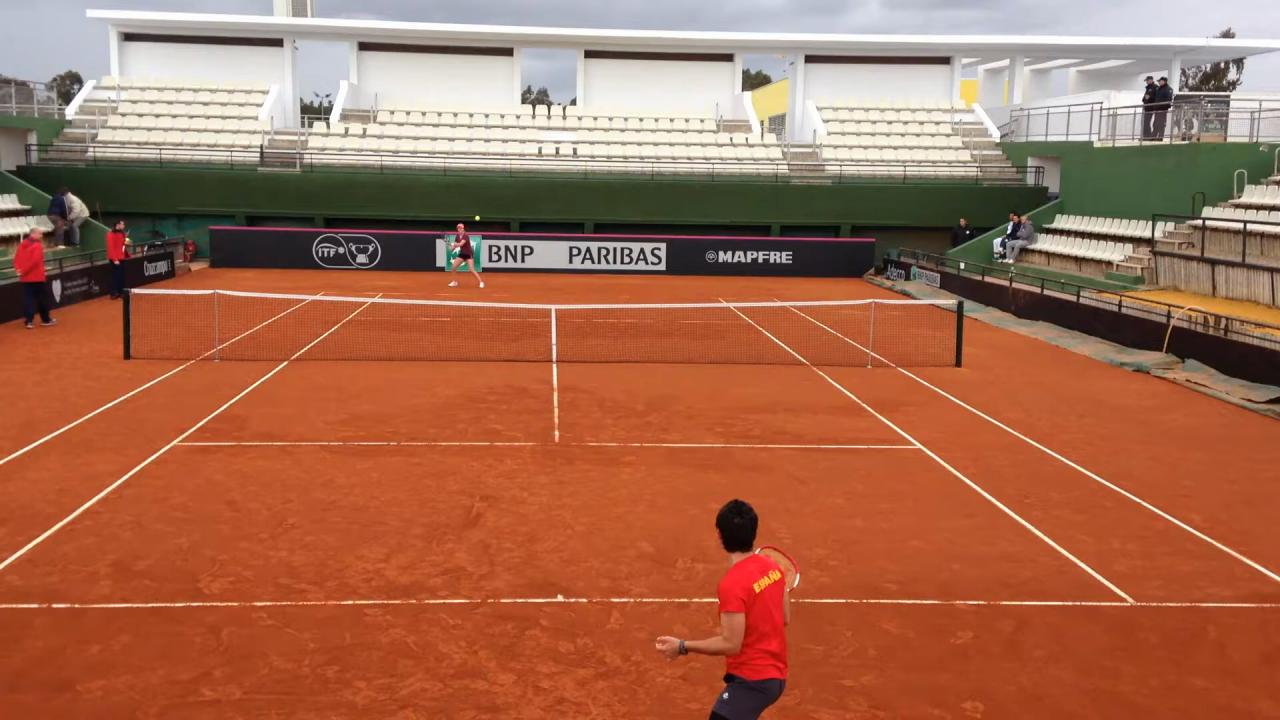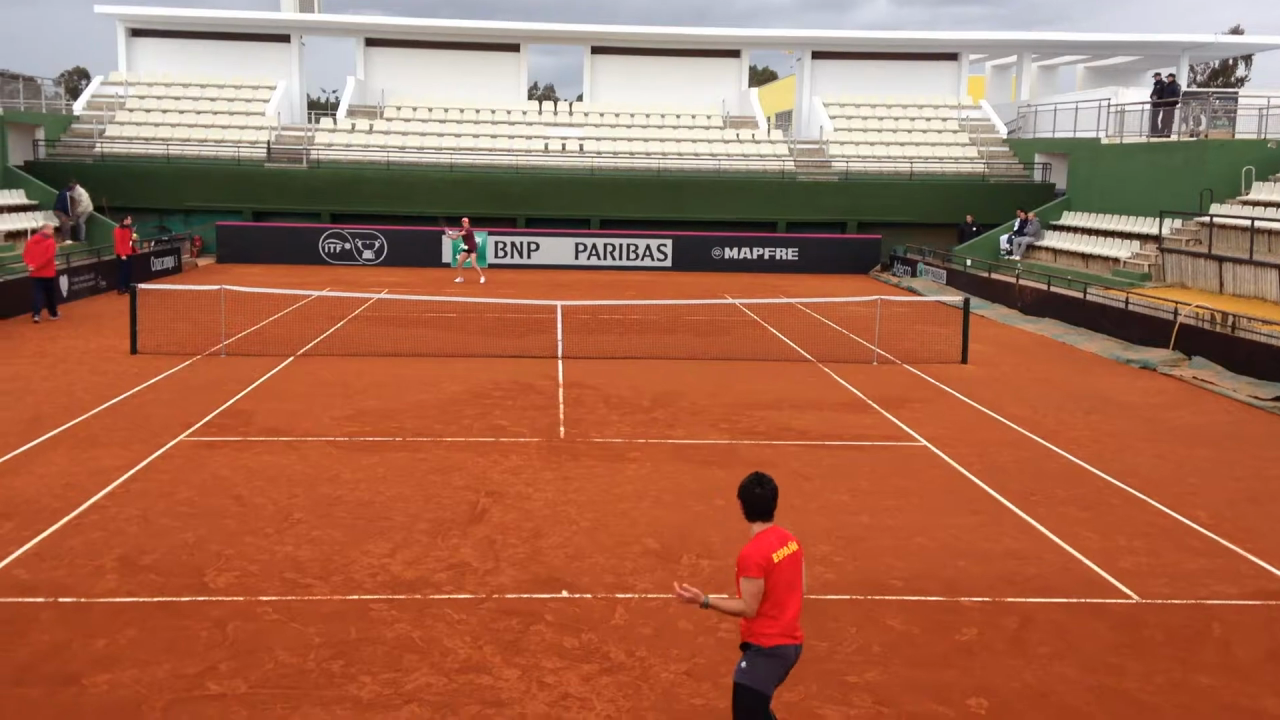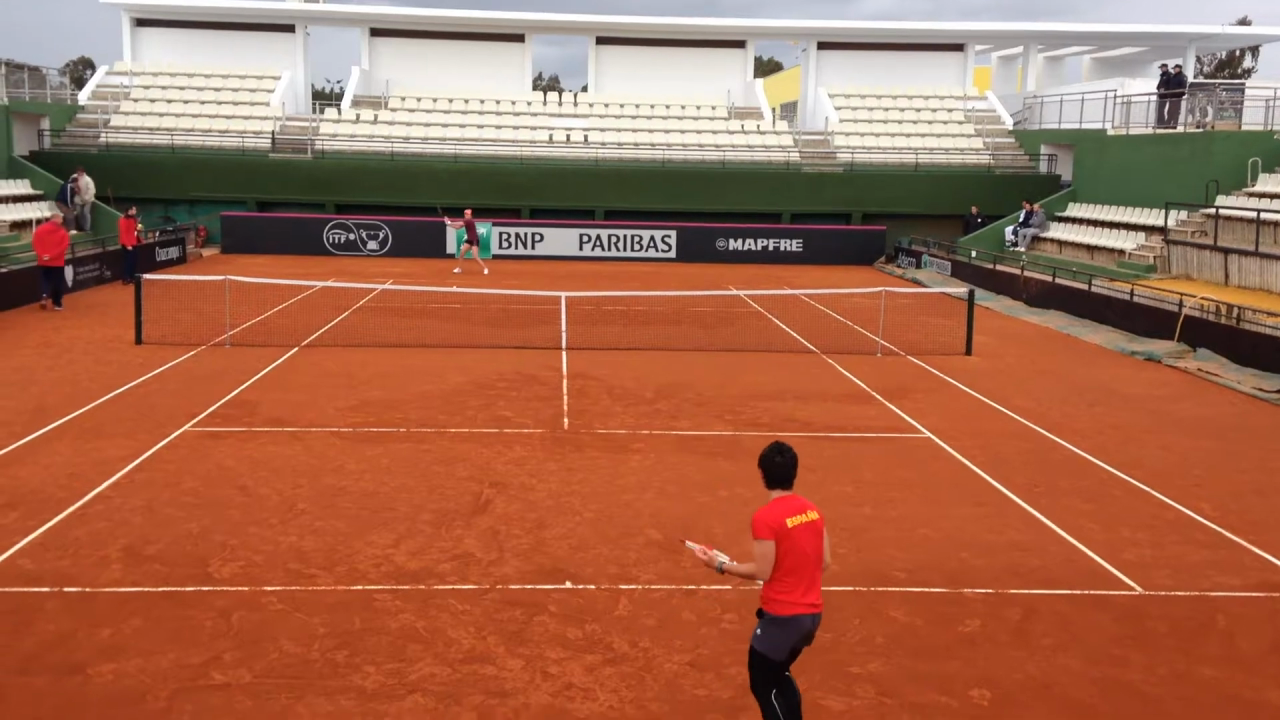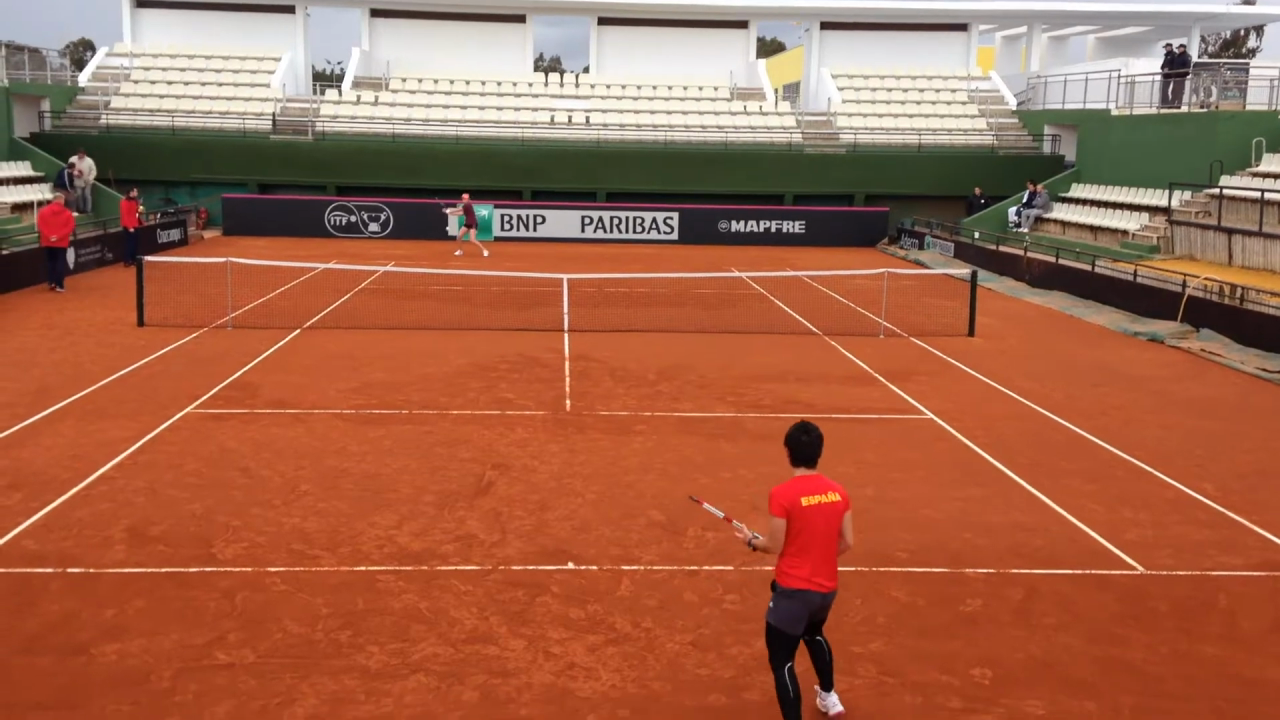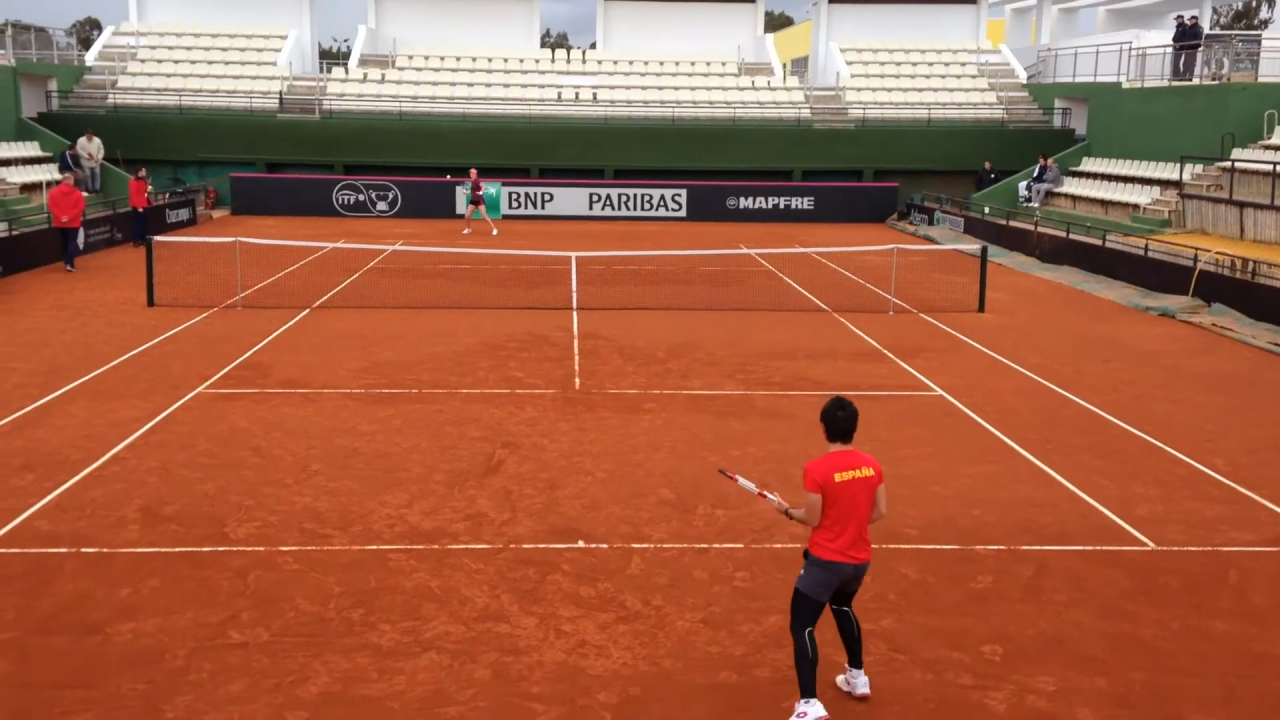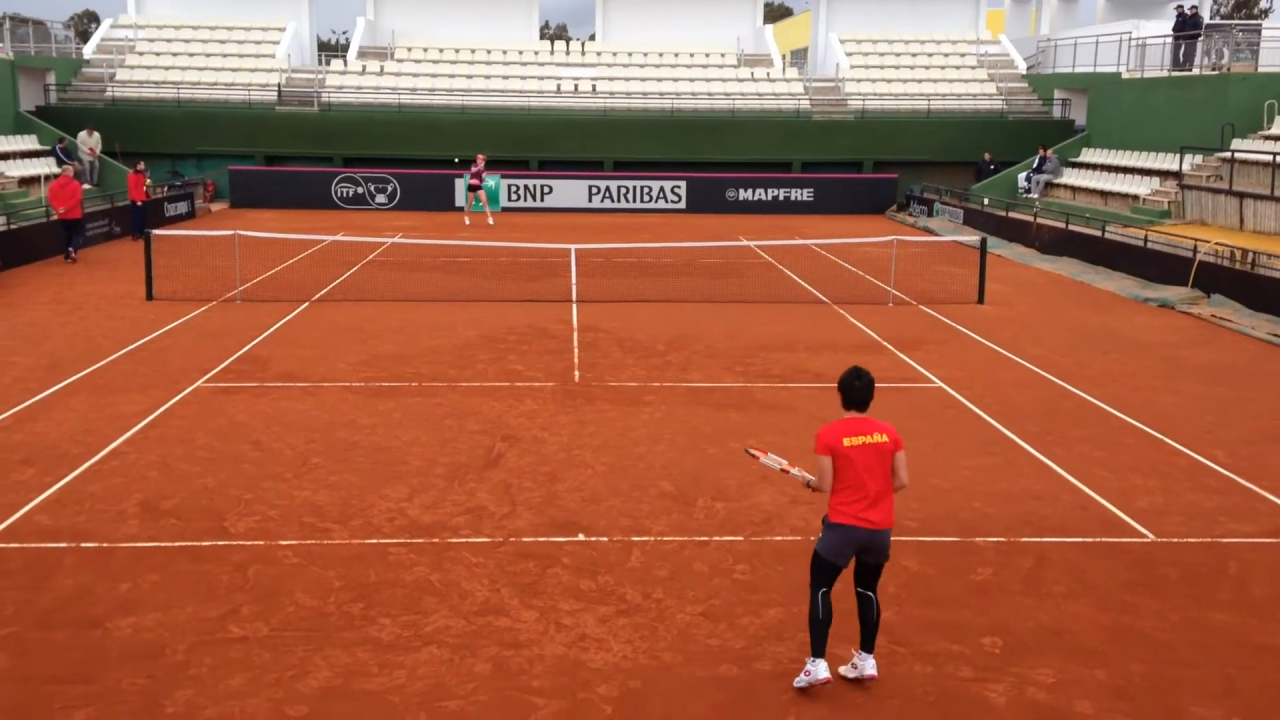
dt=0.2s
person 1, frame 1
left shoulder: (732, 585)
right shoulder: (772, 567)
left elbow: (731, 645)
left wrist: (683, 647)
left hip: (752, 681)
right hip: (775, 676)
person 1, frame 2
left shoulder: (752, 553)
right shoulder: (790, 540)
left elbow: (749, 609)
left wrist: (703, 601)
left hip: (766, 648)
right hip: (790, 644)
person 1, frame 3
left shoulder: (765, 517)
right shoulder: (812, 510)
left elbow: (762, 573)
right elbow: (824, 562)
left wrist: (721, 565)
left hip: (781, 615)
right hip: (812, 613)
left knee: (763, 687)
right knee: (778, 672)
person 1, frame 4
left shoulder: (782, 494)
right shoulder: (838, 492)
left elbow: (775, 546)
right elbow: (846, 542)
left wrist: (751, 542)
left hip: (794, 588)
right hip: (827, 588)
left knee: (782, 662)
right knee: (813, 634)
person 1, frame 5
left shoulder: (816, 469)
right shoulder: (872, 465)
left elbow: (811, 520)
right elbow: (879, 512)
left wrist: (787, 511)
left hip: (825, 560)
right hip: (859, 559)
left knee: (802, 626)
right knee: (842, 606)
right ankle: (857, 676)
person 1, frame 6
left shoulder: (828, 435)
right shoulder: (889, 433)
left elbow: (824, 486)
right elbow: (902, 481)
left wrist: (809, 483)
left hip: (842, 526)
right hip: (879, 529)
left knee: (820, 589)
right knee: (866, 590)
left ankle: (817, 664)
right ankle: (866, 660)
